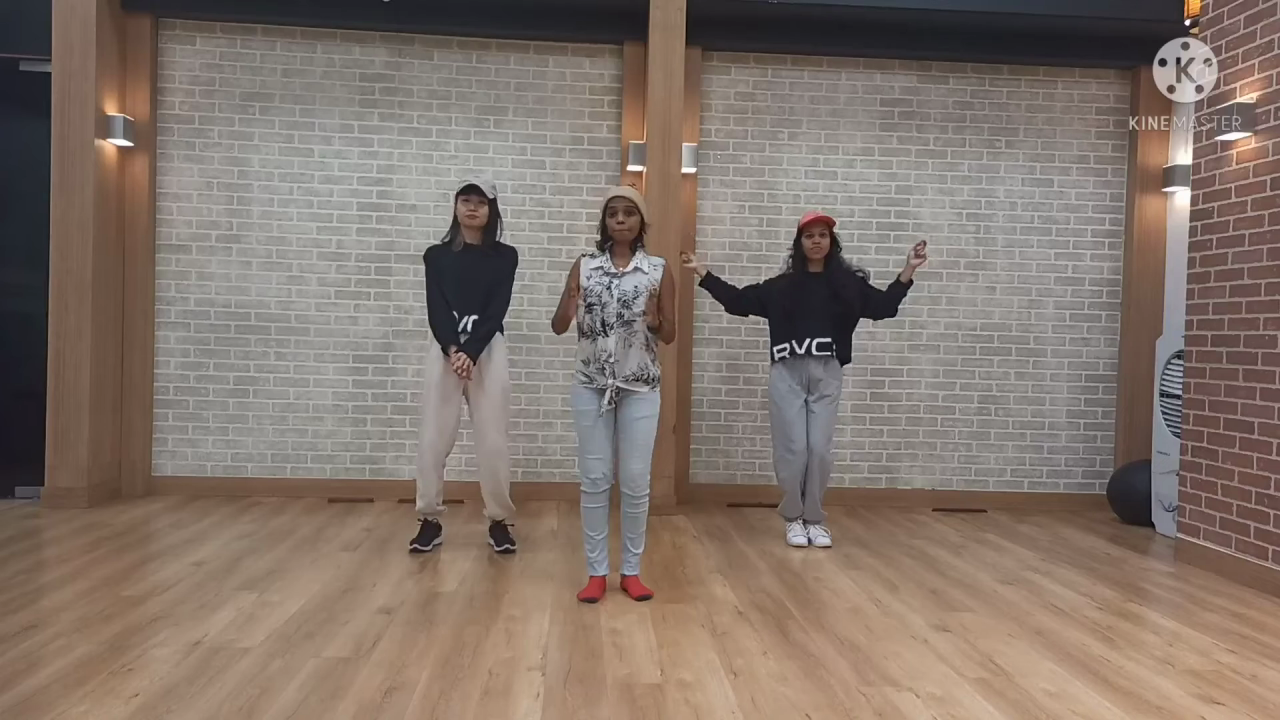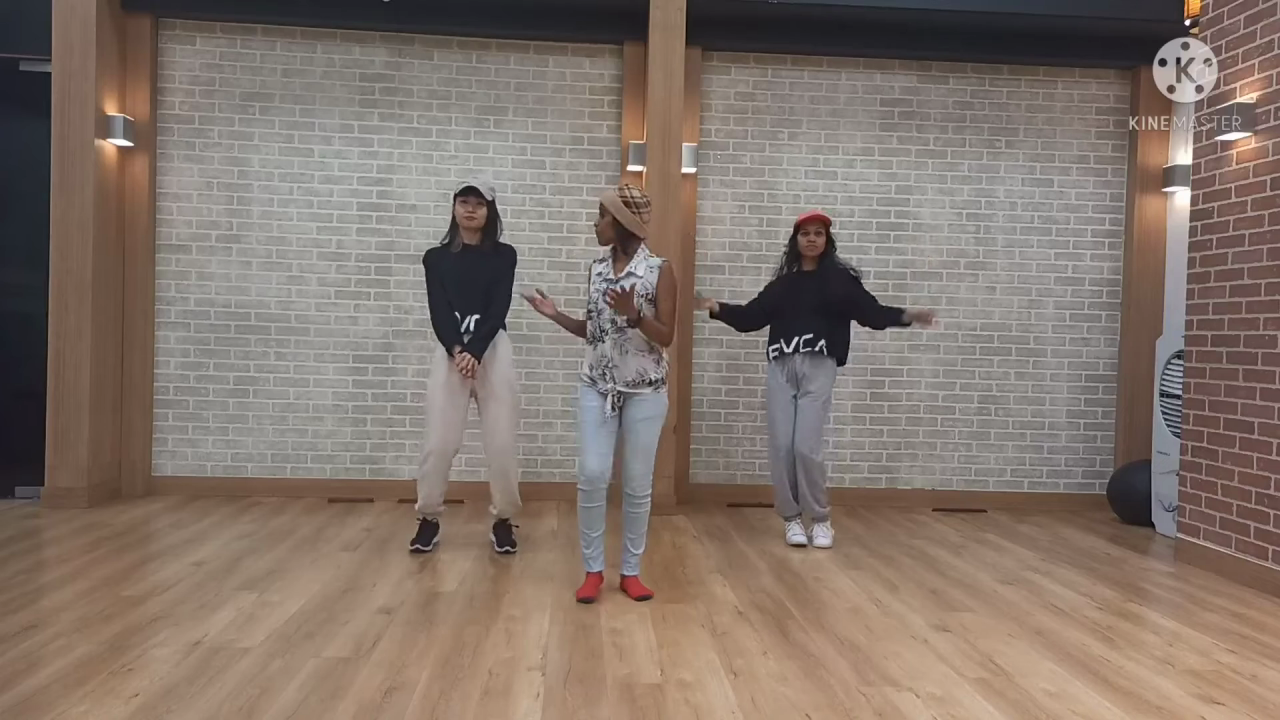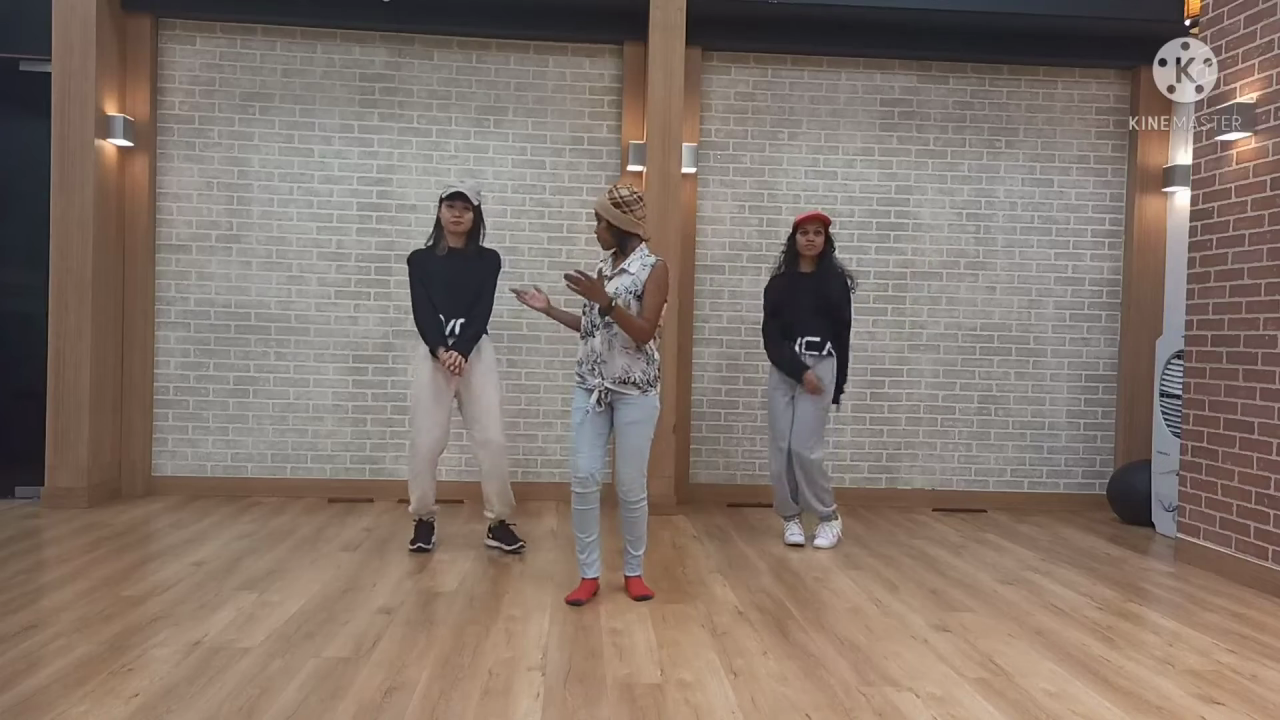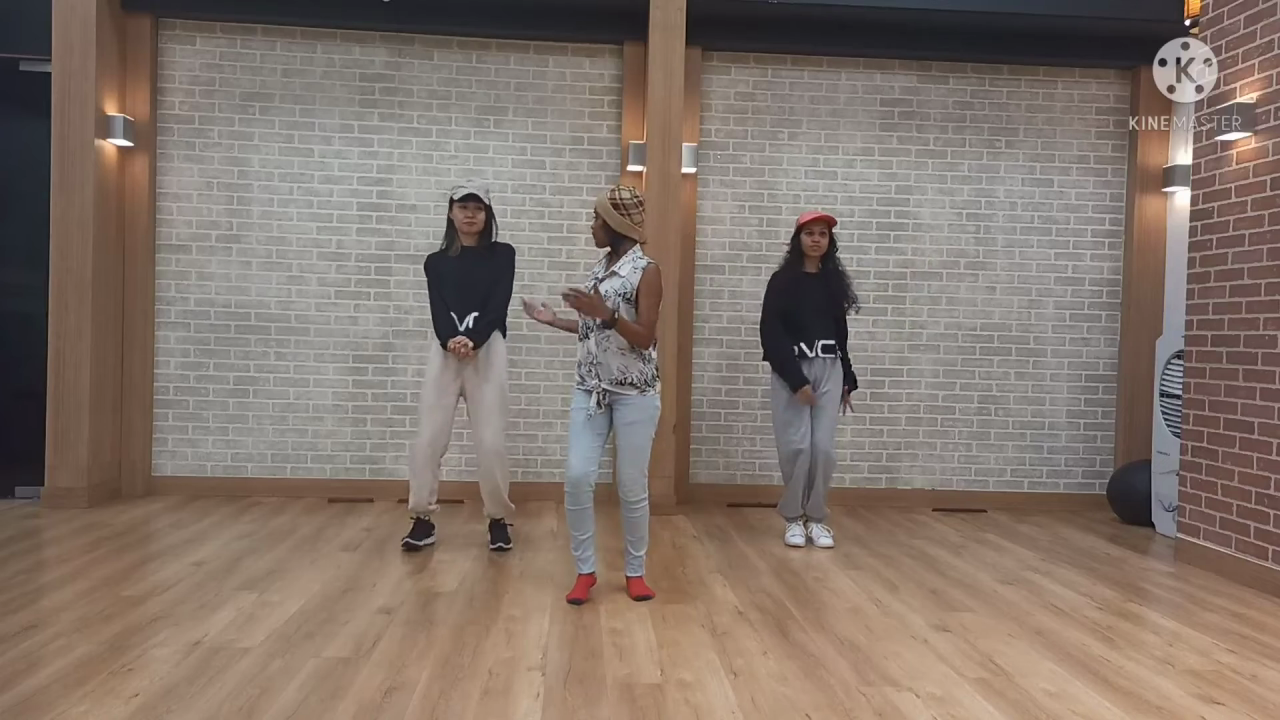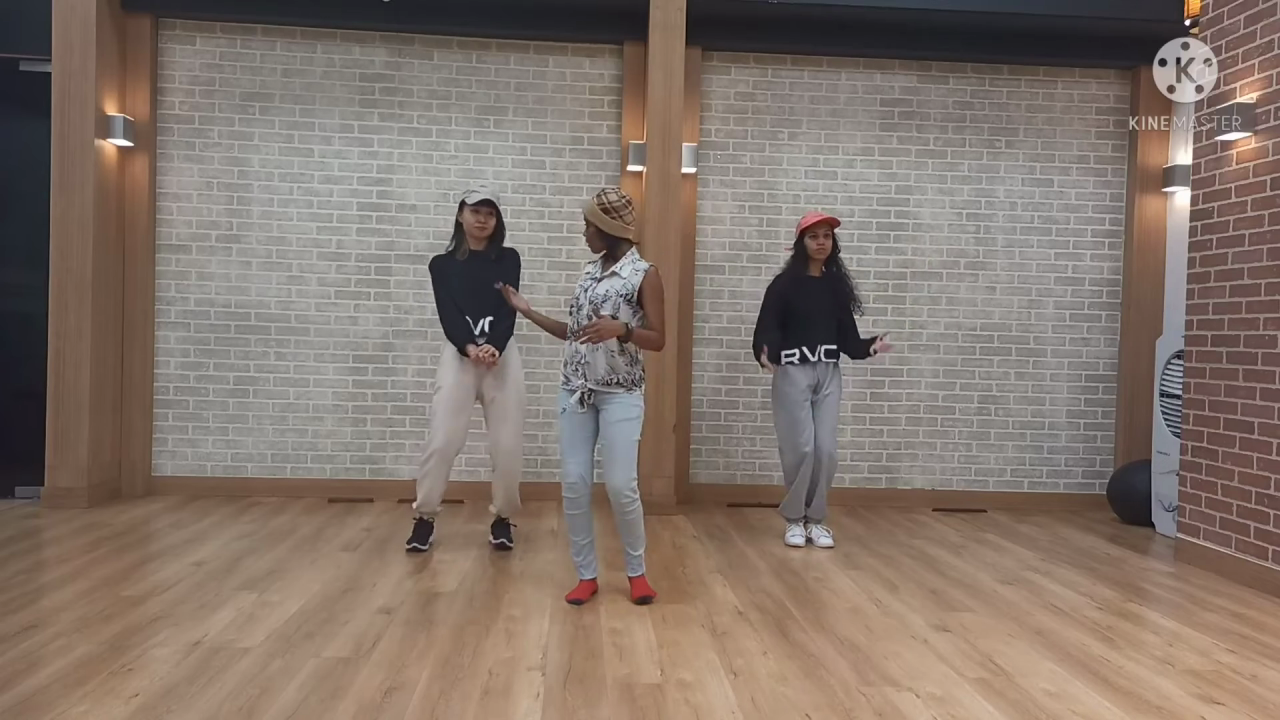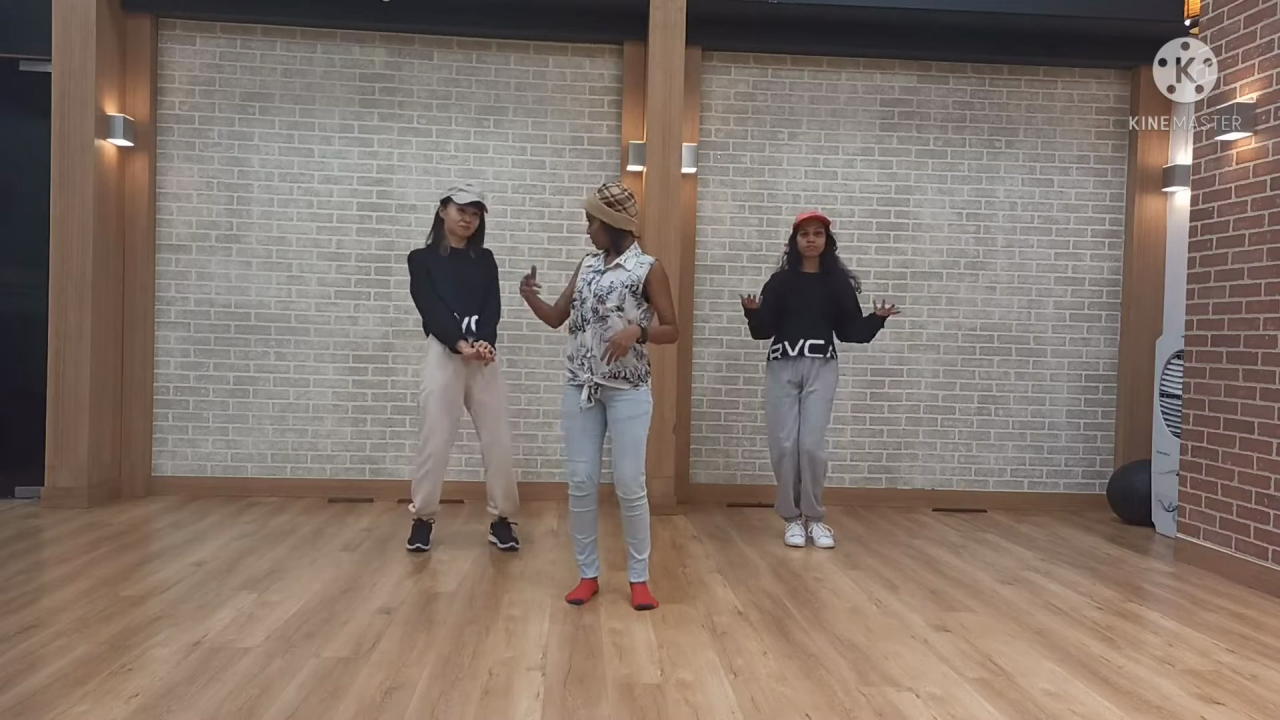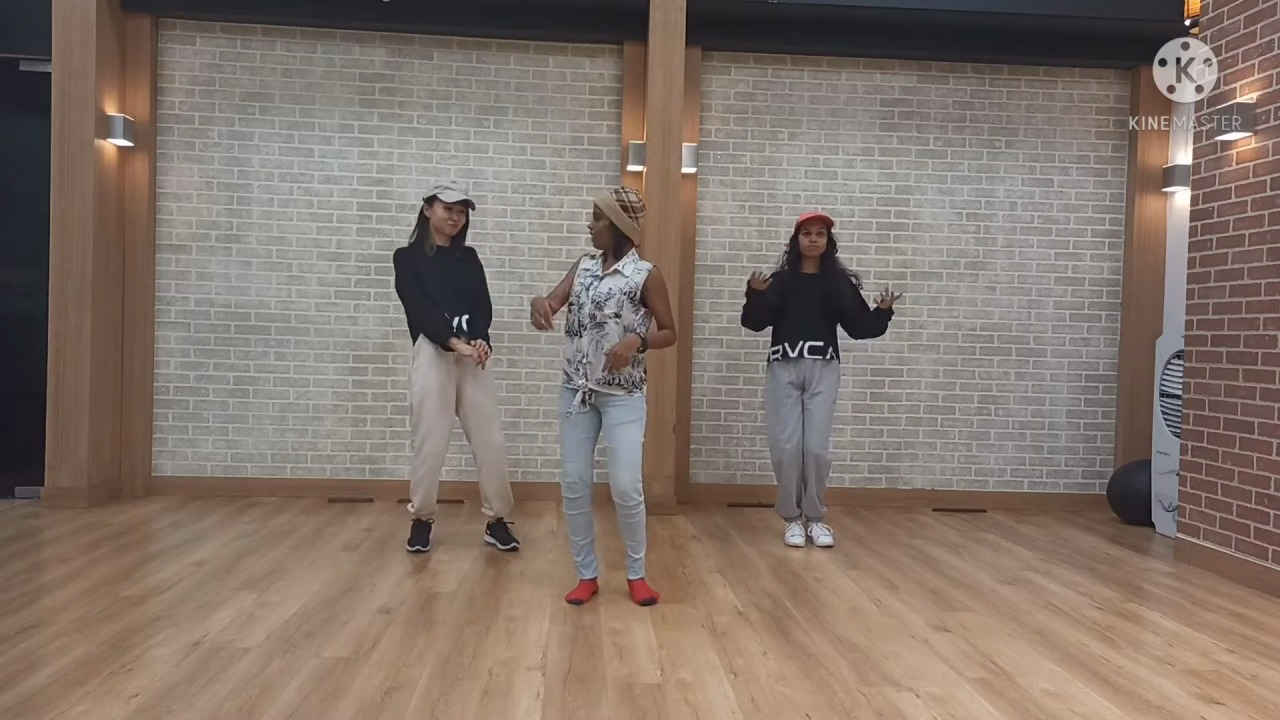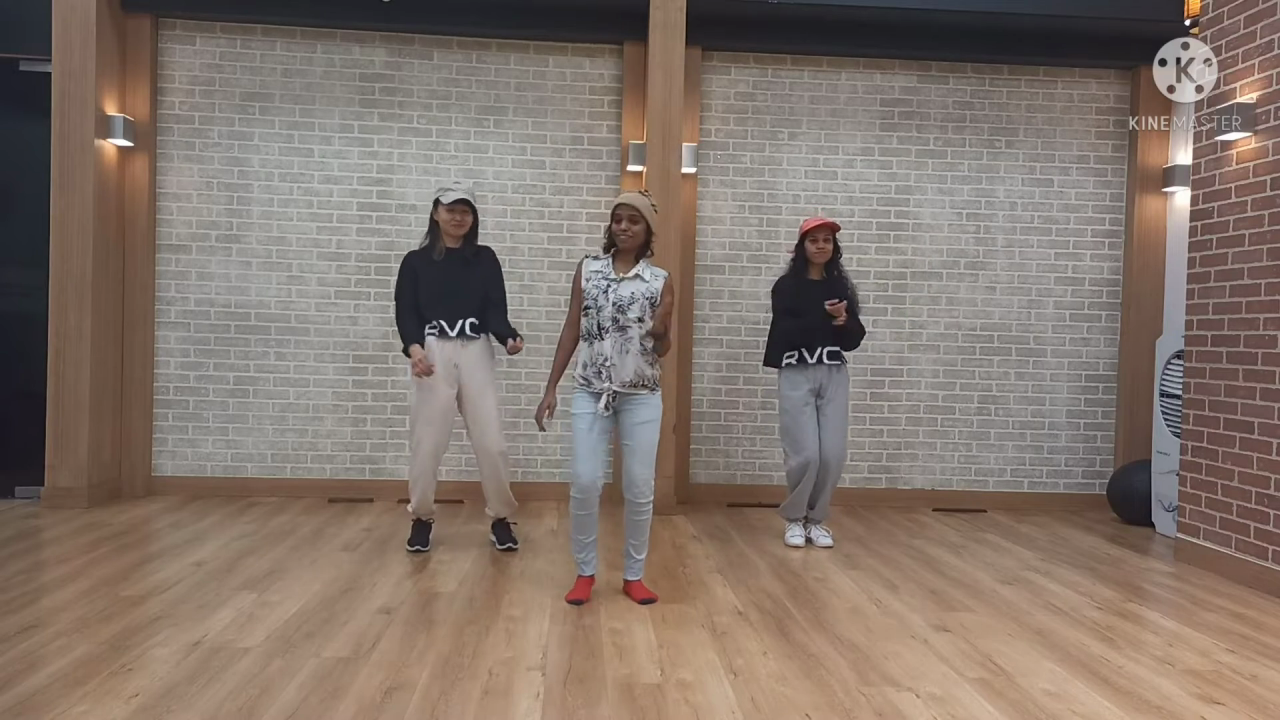
dt=0.3s
person 1, frame 1
left shoulder: (658, 270)
right shoulder: (584, 266)
left elbow: (669, 336)
right elbow: (558, 328)
left wrist: (654, 320)
right wrist: (569, 309)
left hip: (640, 387)
right hip: (592, 385)
left knee: (636, 481)
right knee: (594, 478)
left ankle: (631, 571)
right ankle: (597, 572)
person 1, frame 2
left shoulder: (659, 270)
right shoulder: (598, 268)
left elbow: (666, 336)
left wrist: (633, 313)
right wrist: (554, 314)
left hip: (645, 390)
right hip: (598, 387)
left knee: (637, 483)
right knee: (592, 475)
left ankle: (631, 571)
right ankle: (593, 569)
person 1, frame 3
left shoulder: (654, 268)
right shoulder: (603, 269)
left elbow: (643, 333)
left wrist: (605, 301)
right wrist: (548, 309)
left hip: (635, 390)
right hip: (590, 386)
left knee: (631, 485)
right knee: (584, 478)
left ankle: (633, 572)
right ankle: (589, 574)
person 1, frame 4
left shoulder: (645, 271)
right shoulder: (599, 269)
left elbow: (646, 336)
left wrist: (604, 313)
right wrist: (554, 319)
left hip: (635, 392)
right hip: (591, 389)
left knee: (631, 485)
right knee: (577, 476)
left ankle: (635, 571)
right ankle: (585, 570)
person 1, frame 5
left shoulder: (645, 275)
right shoulder: (590, 271)
left elbow: (657, 340)
left wrist: (621, 330)
right wrist: (528, 312)
left hip: (621, 394)
right hip: (576, 391)
left knee: (621, 485)
right knee: (574, 484)
left ankle: (636, 571)
right ankle: (587, 575)
person 1, frame 6
left shoulder: (648, 268)
right shoulder: (587, 265)
left elbow: (671, 330)
right elbow: (556, 317)
left wrist: (637, 332)
right wrist: (530, 296)
left hip: (628, 389)
right hip: (581, 385)
left knee: (629, 483)
right knee: (580, 481)
left ankle: (639, 578)
right ankle: (588, 574)
person 1, frame 7
left shoulder: (645, 275)
right shoulder: (584, 266)
left elbow: (669, 332)
right elbow: (552, 304)
left wrist: (636, 342)
right wrist: (539, 305)
left hip: (623, 393)
right hip: (576, 389)
left knee: (625, 486)
right knee: (574, 483)
left ankle: (636, 574)
right ankle: (586, 575)
person 1, frame 8
left shoulder: (659, 280)
right shoulder: (588, 269)
left elbow: (662, 348)
right elbow: (572, 331)
left wrist: (663, 330)
right wrist: (550, 388)
left hip: (640, 395)
right hip: (589, 390)
left knee: (639, 489)
right knee: (585, 483)
left ankle: (633, 575)
right ankle: (585, 572)
person 2, frame 1
left shoulder: (505, 256)
right shoulder: (437, 255)
left elbow: (497, 309)
right elbow: (435, 309)
left wrist: (471, 353)
right wrist: (452, 350)
left hip: (488, 351)
right hip: (444, 350)
left knee: (493, 440)
right knee: (433, 439)
left ankle: (498, 522)
right ankle: (430, 521)
person 2, frame 2
left shoulder: (504, 255)
right shoulder: (436, 257)
left elbow: (498, 308)
right elbow: (438, 310)
left wrist: (473, 351)
right wrist: (456, 351)
left hip: (492, 350)
right hip: (449, 350)
left knee: (501, 439)
right knee: (439, 440)
left ankle: (502, 521)
right ankle: (428, 520)
person 2, frame 3
left shoulder: (488, 260)
right shoulder: (420, 259)
left elbow: (482, 311)
right elbow: (421, 312)
left wrist: (460, 351)
right wrist: (441, 351)
left hip: (477, 352)
right hip: (433, 353)
left knee: (492, 439)
right knee: (426, 442)
left ankle: (499, 523)
right ankle: (424, 520)
person 2, frame 4
left shoulder: (502, 255)
right shoulder: (436, 261)
left elbow: (498, 305)
right elbow: (437, 309)
left wrist: (472, 341)
right wrist: (451, 341)
left hip: (488, 349)
right hip: (444, 350)
left knee: (491, 441)
right knee: (429, 438)
left ankle: (498, 520)
right ankle: (423, 520)
person 2, frame 5
left shoulder: (508, 259)
right shoulder: (442, 264)
left elbow: (509, 309)
right elbow: (447, 314)
left wrist: (494, 347)
right wrist: (470, 348)
left hip: (502, 355)
right hip: (458, 354)
left knee: (507, 443)
right knee: (442, 440)
left ankle: (502, 519)
right ankle: (425, 519)
person 2, frame 6
left shoulder: (485, 260)
right shoulder: (422, 259)
left elbow: (492, 308)
right elbow: (431, 309)
left wrist: (485, 342)
right wrist: (461, 346)
left hip: (482, 356)
right hip: (442, 354)
left knee: (498, 440)
right knee: (434, 441)
left ankle: (501, 520)
right ankle: (423, 519)
person 2, frame 7
left shoulder: (469, 258)
right shoulder: (408, 258)
left elbow: (482, 306)
right elbow: (420, 308)
left wrist: (480, 340)
right wrist: (455, 343)
left hip: (471, 355)
right hip: (432, 353)
left knee: (490, 441)
right knee: (430, 442)
left ankle: (497, 521)
right ankle: (422, 519)
person 2, frame 8
left shoulder: (485, 259)
right shoulder: (416, 262)
left elbow: (495, 307)
right elbow: (406, 312)
left wrist: (508, 337)
right wrist: (414, 349)
left hip: (476, 353)
right hip: (433, 353)
left knee: (491, 443)
right knee: (426, 443)
left ankle: (500, 520)
right ankle: (422, 520)
person 3, frame 1
left shoulder: (846, 282)
right shoulder: (783, 284)
left elbow: (881, 306)
right elbow: (739, 301)
left wrist: (906, 274)
right wrist: (705, 274)
left hip: (827, 372)
right hip: (787, 371)
left knee: (819, 450)
right knee: (791, 448)
left ankle: (814, 519)
right ankle: (793, 518)
person 3, frame 2
left shoulder: (840, 280)
right shoulder: (782, 284)
left elbow: (869, 312)
right elbow: (754, 315)
left wrist: (906, 317)
right wrist: (718, 309)
left hip: (819, 367)
right hip: (781, 368)
left knee: (806, 447)
right knee: (781, 446)
left ankle: (820, 518)
right ankle: (792, 517)
person 3, frame 3
left shoulder: (835, 281)
right shoulder: (779, 283)
left elbow: (842, 334)
right elbow: (771, 332)
left wrist: (838, 387)
right wrist: (798, 370)
left hip: (820, 367)
right hip: (783, 371)
left knee: (804, 447)
right knee: (781, 447)
left ankle: (828, 517)
right ankle: (791, 517)
person 3, frame 4
left shoulder: (834, 282)
right shoulder: (782, 281)
left elbow: (839, 333)
right elbow: (772, 334)
left wrist: (848, 381)
right wrist: (796, 381)
left hip: (828, 371)
right hip: (790, 371)
left knee: (823, 449)
right knee: (796, 446)
left ankle: (815, 518)
right ankle: (793, 518)
person 3, frame 5
left shoulder: (838, 285)
right shoulder: (784, 284)
left elbow: (845, 332)
right elbow: (766, 328)
left wrist: (868, 347)
right wrist: (764, 354)
left hip: (829, 373)
right hip: (792, 371)
left knee: (826, 451)
right knee: (801, 449)
left ankle: (815, 519)
right ankle: (794, 519)
person 3, frame 6
left shoulder: (839, 282)
right shoulder: (780, 281)
left elbow: (849, 330)
right elbow: (764, 329)
left wrist: (877, 319)
right wrist: (753, 311)
left hip: (821, 368)
right hip: (782, 367)
left knee: (811, 445)
right knee: (784, 446)
left ankle: (815, 517)
right ankle: (792, 518)
person 3, frame 7
left shoulder: (840, 282)
right shoulder: (780, 281)
left elbow: (858, 326)
right elbow: (754, 322)
left wrist: (883, 312)
right wrist: (754, 295)
left hip: (823, 369)
right hip: (783, 368)
left knee: (815, 447)
right knee: (784, 446)
left ankle: (815, 518)
right ankle: (792, 518)
person 3, frame 8
left shoulder: (839, 287)
right shoulder: (787, 286)
left elbow: (854, 339)
right elbow: (786, 333)
left wrist: (844, 322)
right wrist: (824, 316)
left hip: (834, 375)
right hip: (796, 375)
left knee: (834, 455)
right knee: (806, 454)
left ankle: (816, 519)
right ankle: (794, 518)
